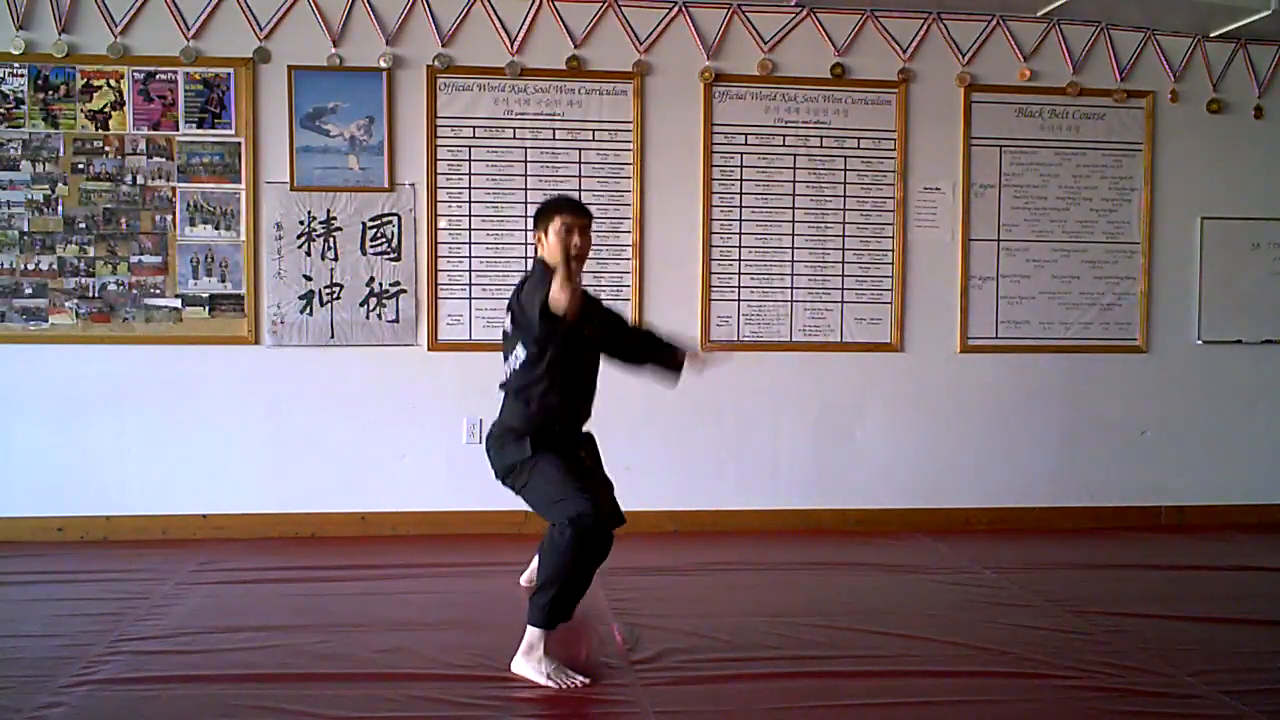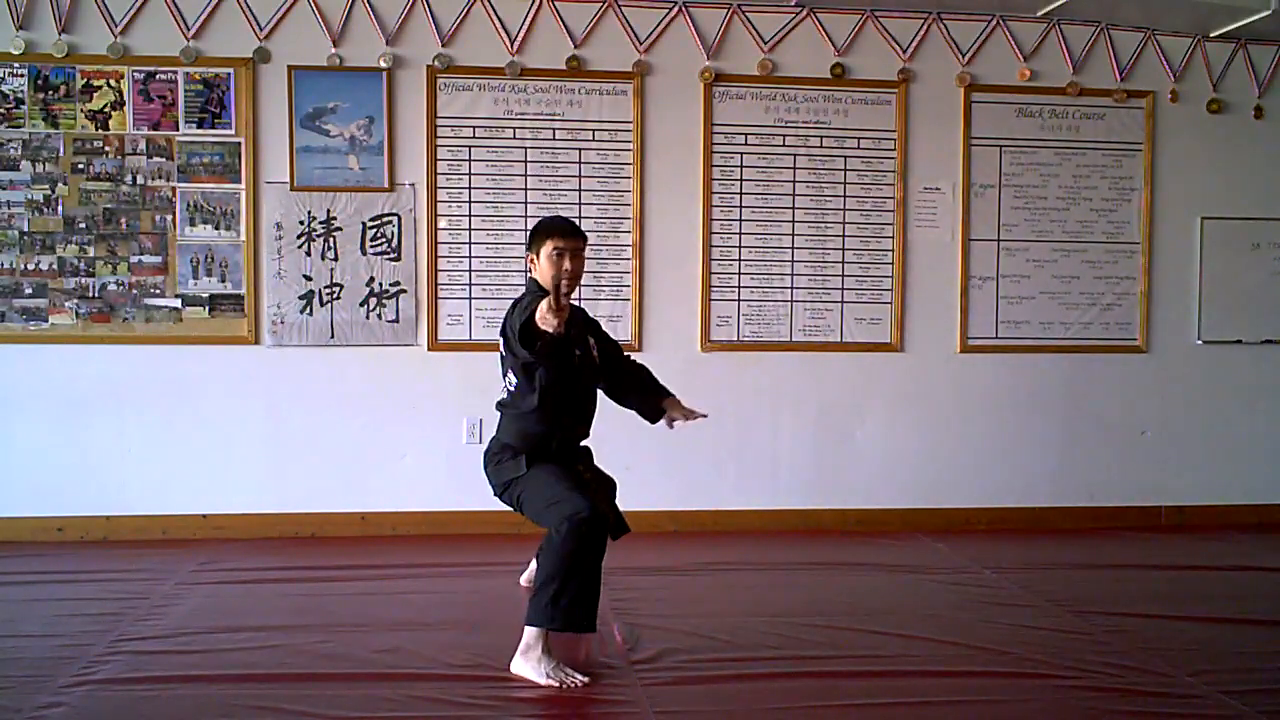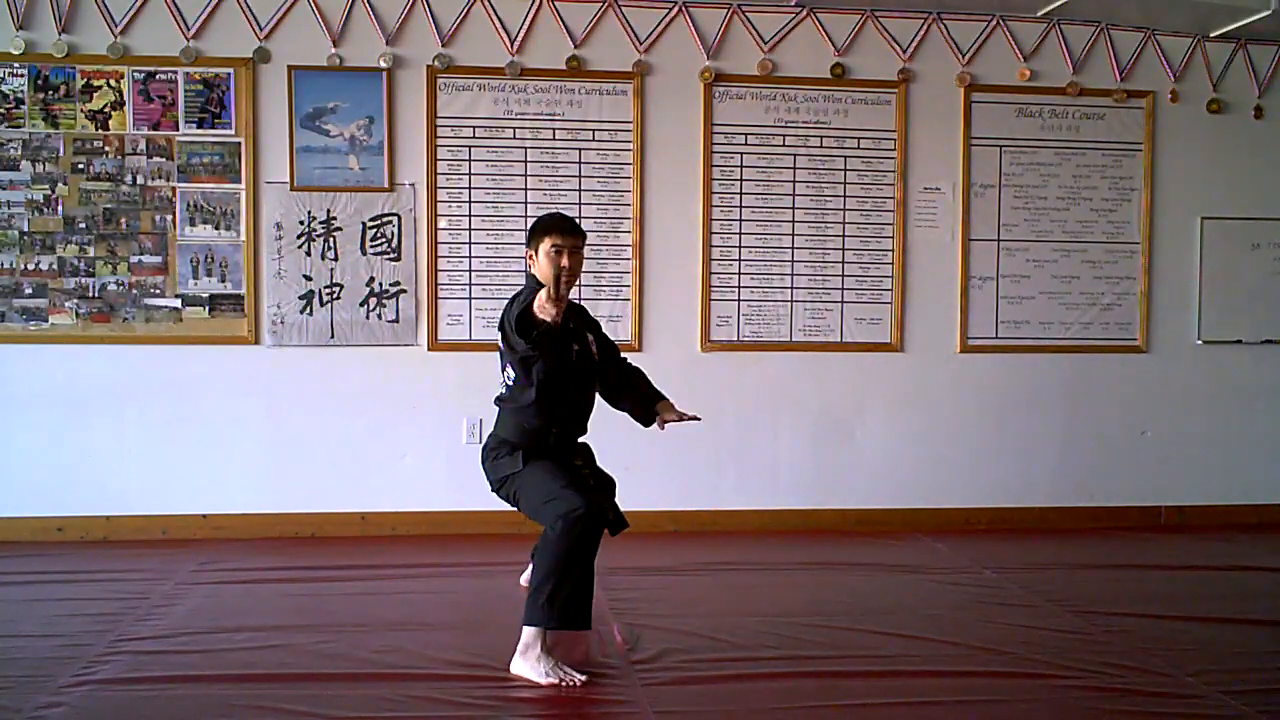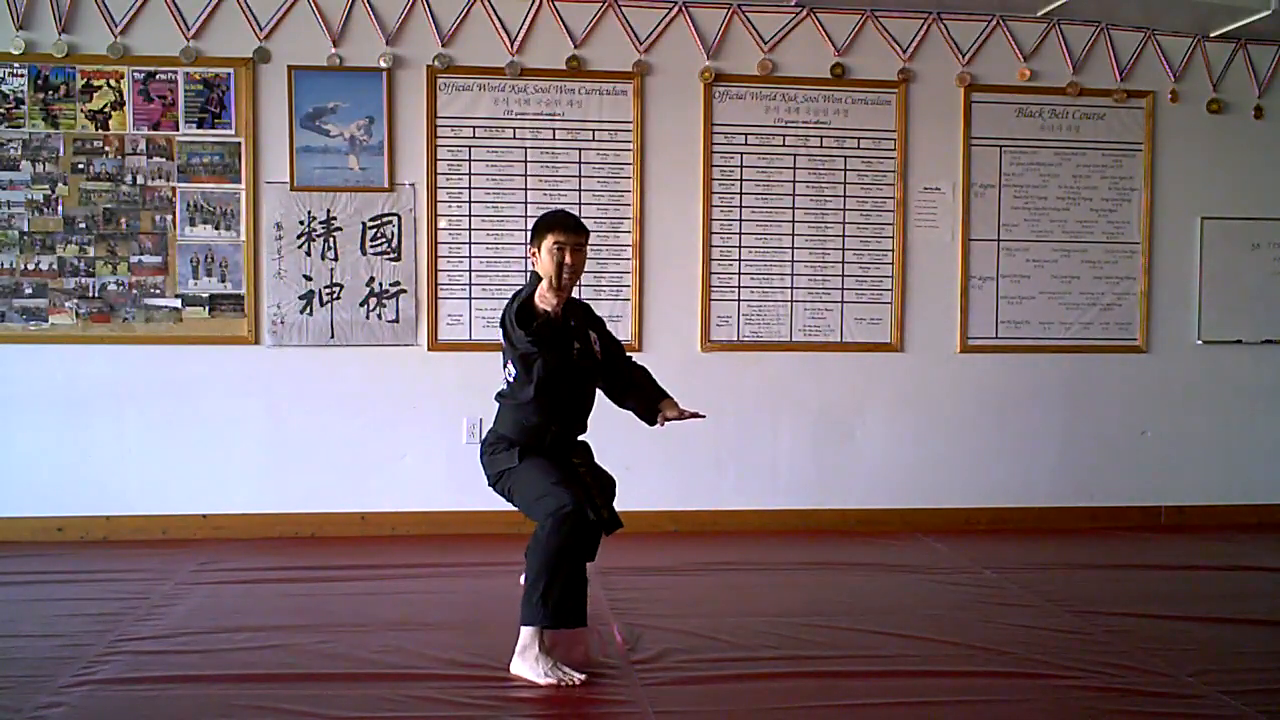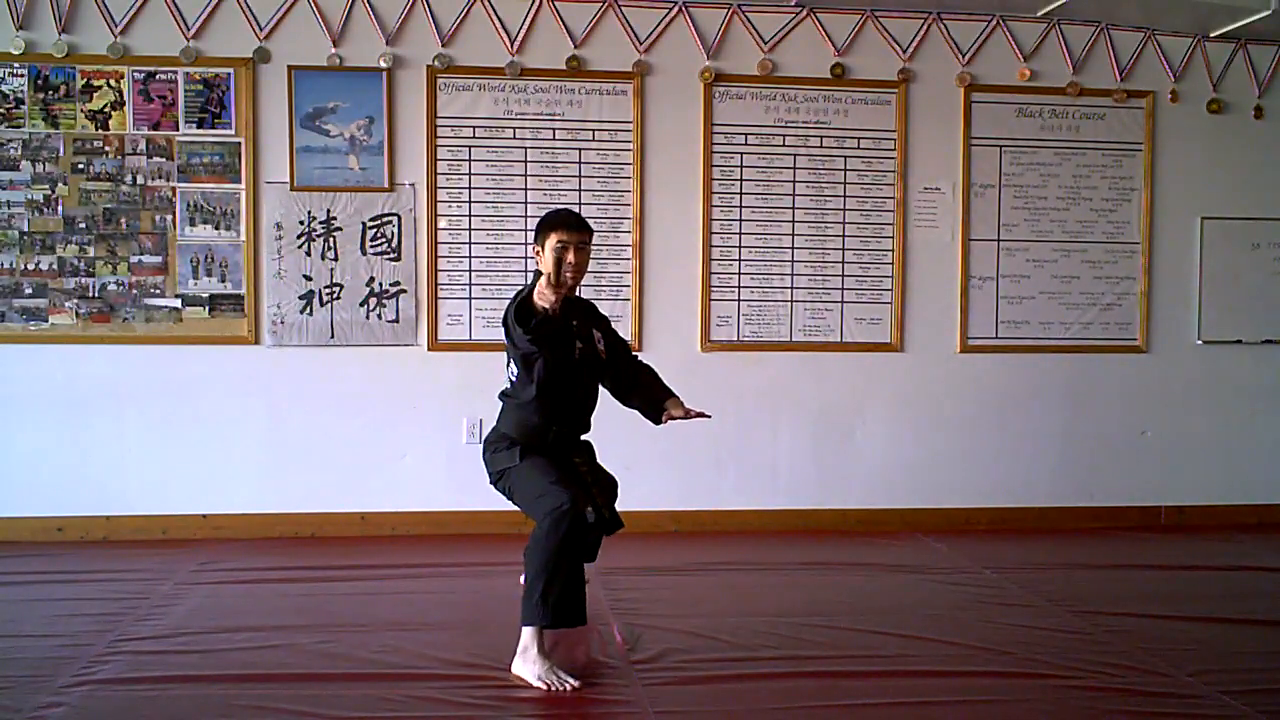
dt=0.2s
person 1, frame 1
left shoulder: (583, 305)
right shoulder: (533, 292)
left elbow: (629, 339)
right elbow: (546, 311)
left wrist: (676, 357)
right wrist: (559, 304)
left hip: (561, 443)
right hip: (523, 444)
left knee: (597, 509)
right knee: (585, 517)
left ankle: (542, 570)
right ankle: (533, 650)
person 1, frame 2
left shoulder: (579, 321)
right shoulder: (526, 312)
left elbow: (619, 371)
right elbow: (527, 334)
left wrist: (665, 403)
right wrist: (543, 326)
left hip: (560, 454)
right hip: (519, 459)
left knee: (601, 497)
right knee: (581, 518)
left ankle: (541, 570)
right ankle: (531, 650)
person 1, frame 3
left shoulder: (579, 318)
right shoulder: (523, 309)
left elbow: (614, 372)
right elbow: (528, 331)
left wrist: (657, 406)
right wrist: (541, 314)
left hip: (560, 450)
right hip: (516, 454)
left knee: (598, 496)
right knee: (577, 514)
left ankle: (540, 570)
right ankle: (531, 650)
person 1, frame 4
left shoulder: (583, 315)
right shoulder: (524, 307)
left elbow: (618, 370)
right elbow: (529, 325)
left wrist: (661, 405)
right wrist: (542, 307)
left hip: (560, 447)
right hip: (515, 450)
left knee: (598, 494)
right knee: (566, 511)
left ankle: (540, 570)
right ankle: (530, 649)
person 1, frame 5
left shoulder: (588, 315)
right shoulder: (528, 307)
left elbow: (623, 368)
right elbow: (530, 326)
left wrist: (666, 403)
right wrist: (542, 304)
left hip: (564, 446)
right hip: (517, 449)
left knee: (599, 497)
right knee: (564, 511)
left ankle: (541, 571)
right ankle: (530, 650)
